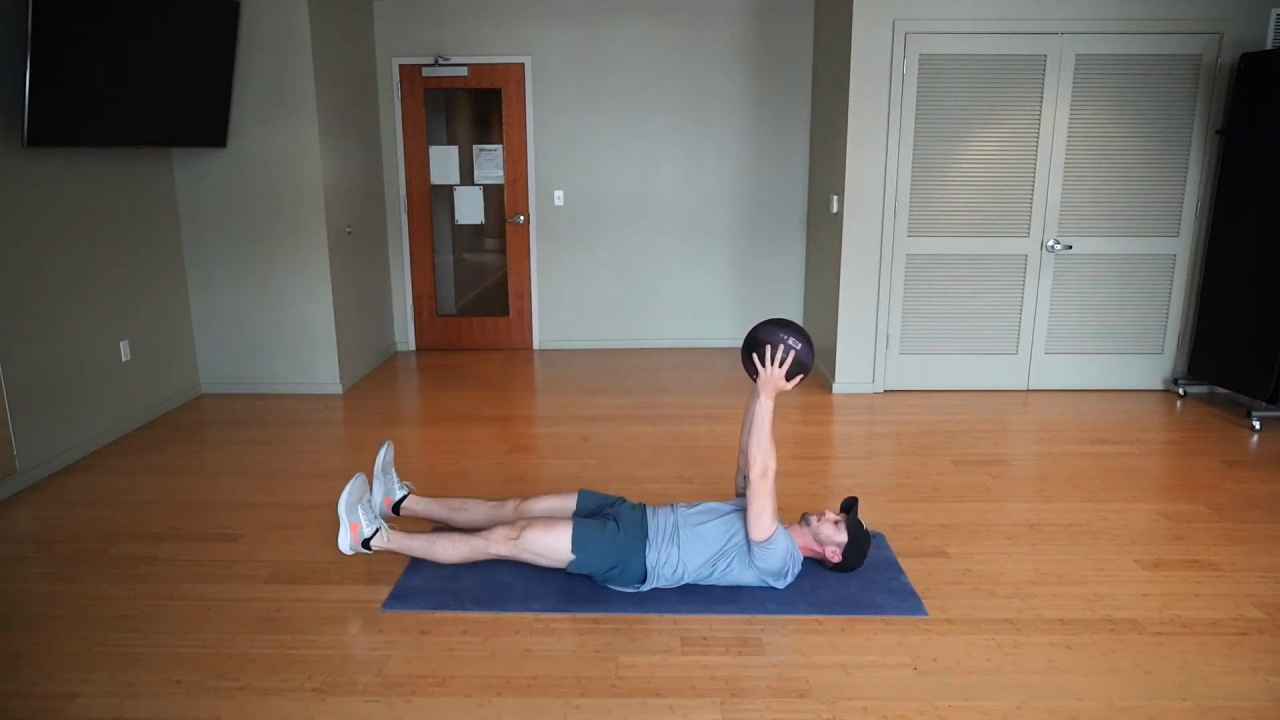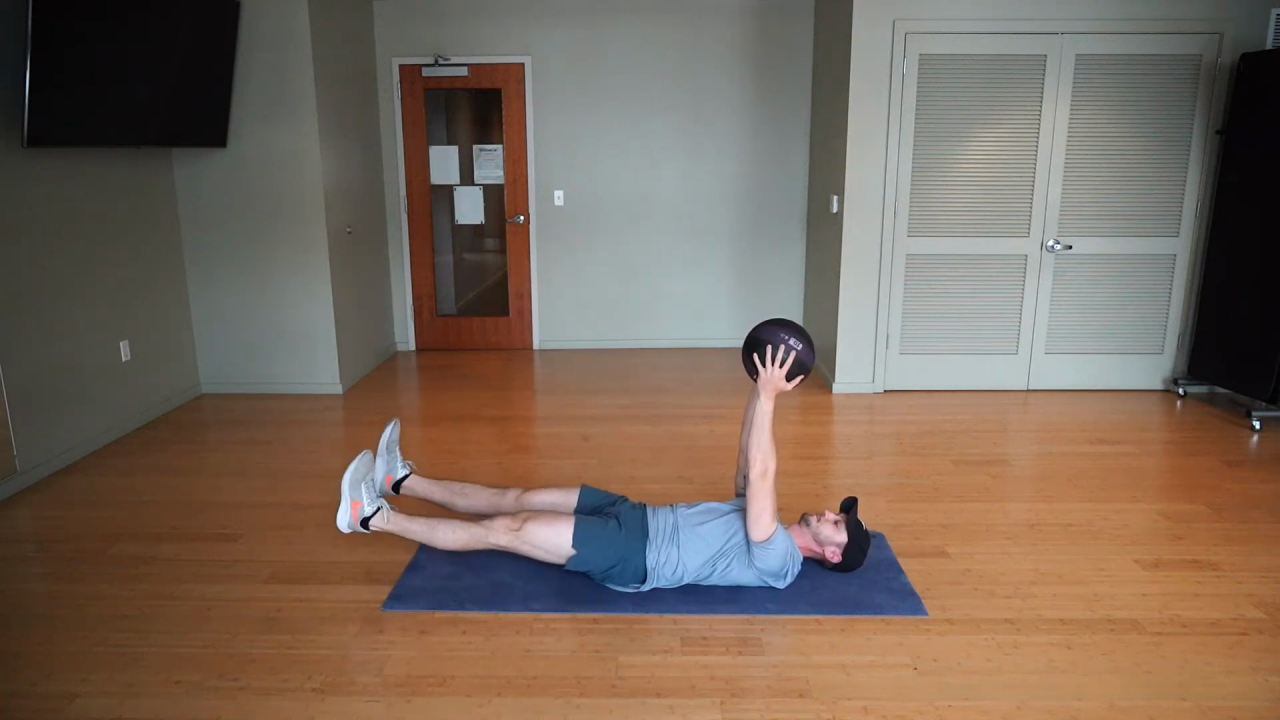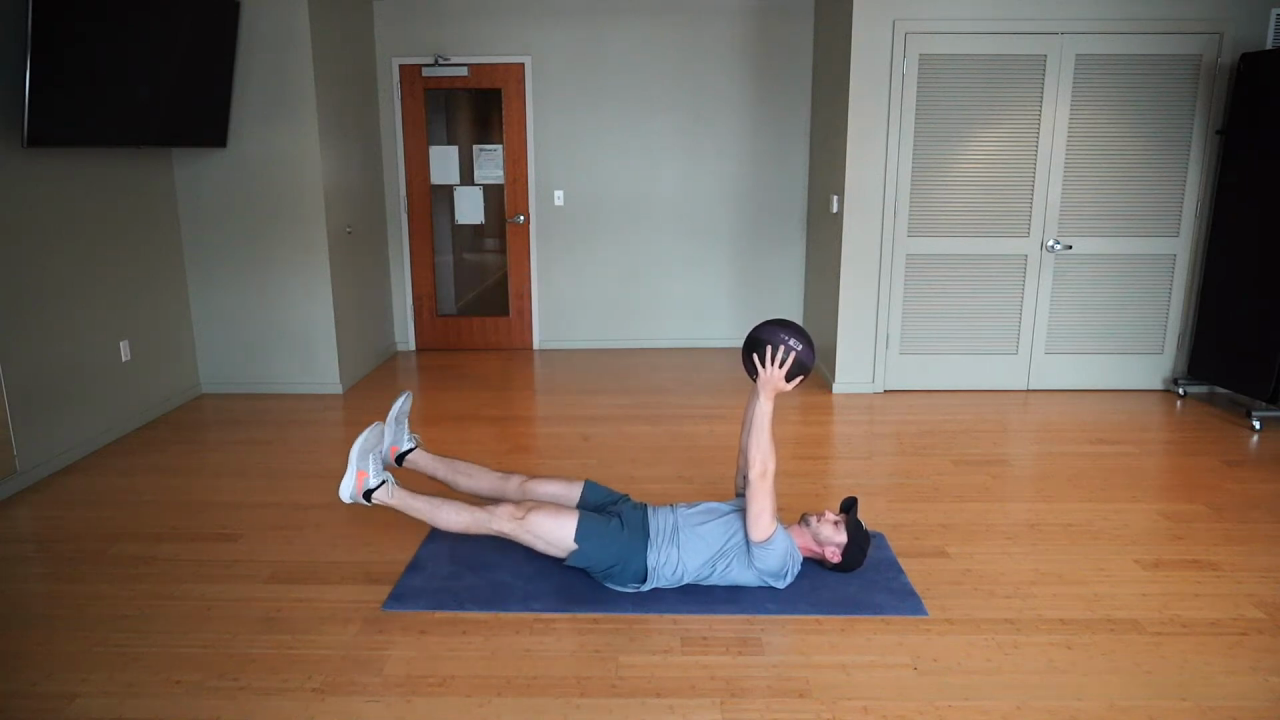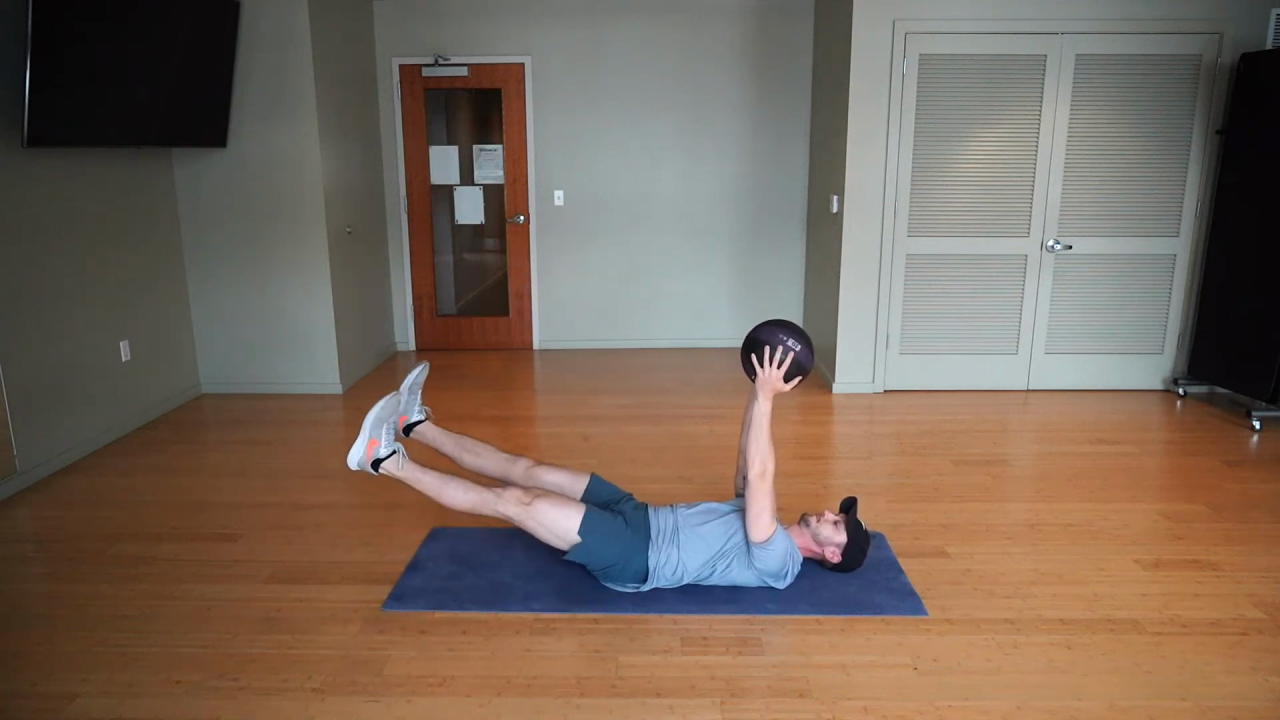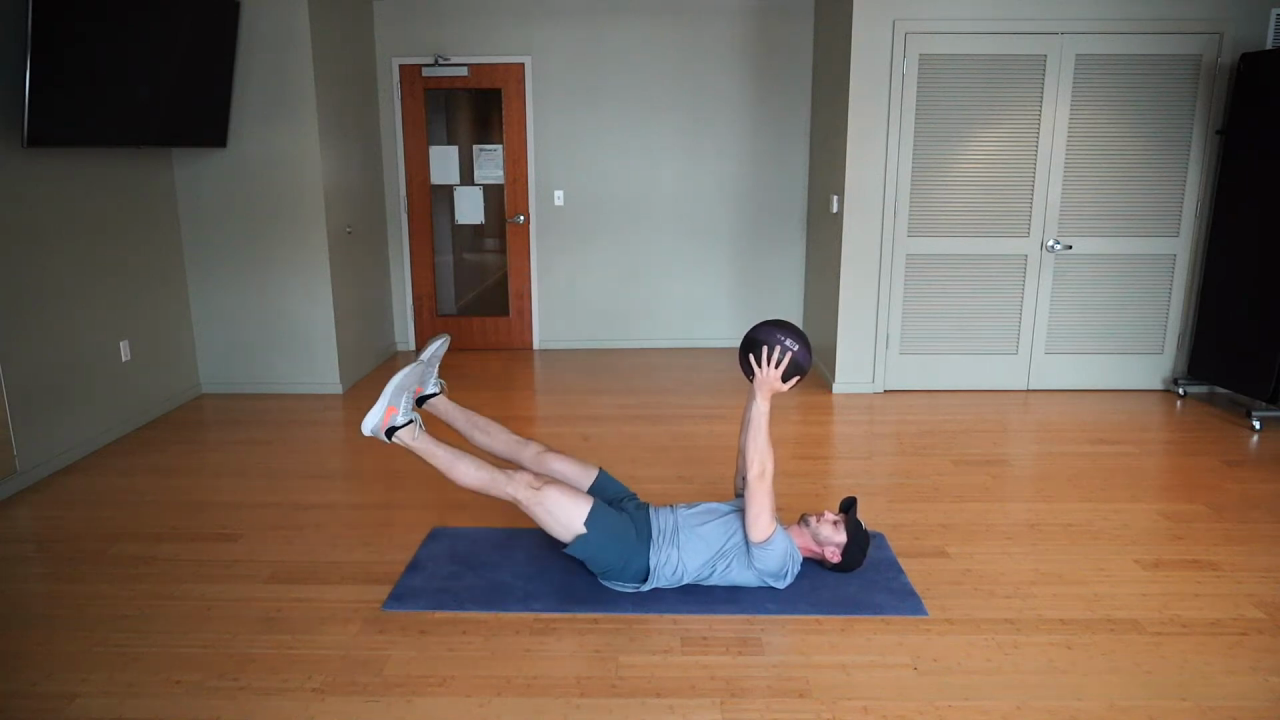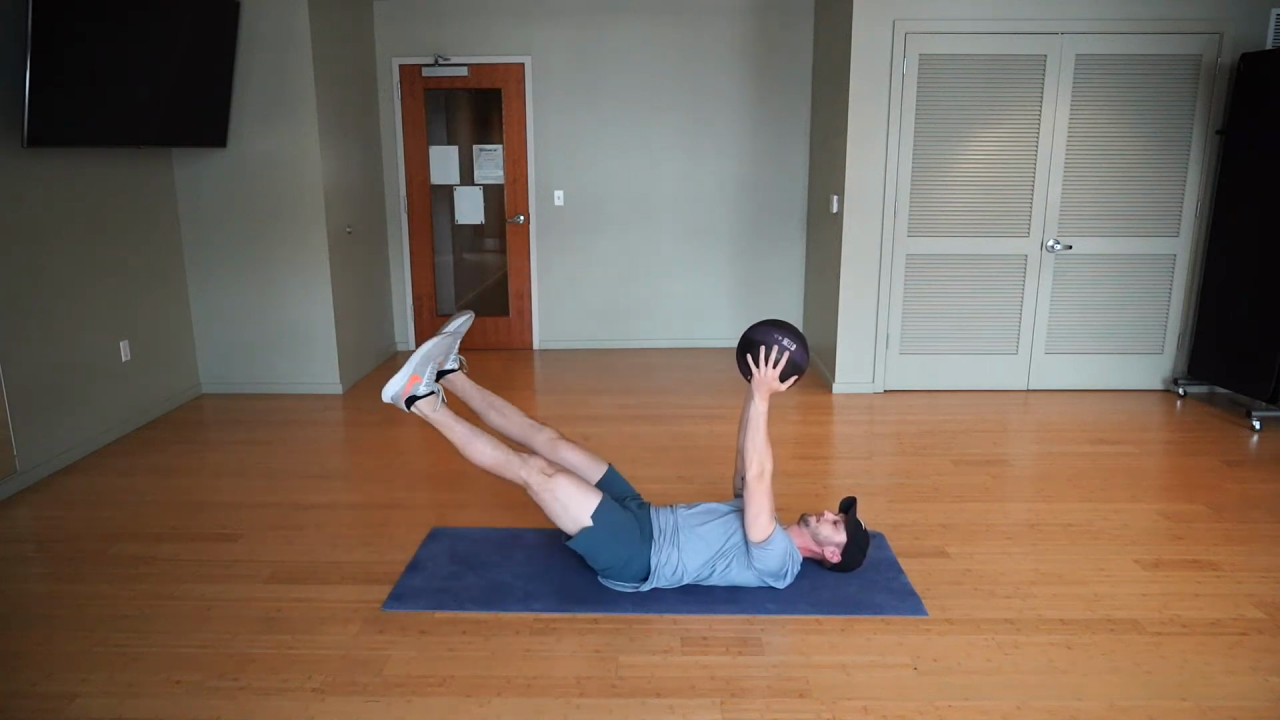
dt=0.1s
person 1, frame 1
left shoulder: (777, 560)
right shoulder: (766, 528)
left elbow: (761, 476)
right elbow: (748, 470)
left wrist: (768, 397)
right wrist: (759, 393)
left hip: (632, 556)
right hip: (636, 521)
left knee: (503, 537)
right knee: (515, 508)
left ankle: (376, 535)
right ankle: (400, 501)
person 1, frame 2
left shoulder: (777, 560)
right shoulder: (767, 528)
left elbow: (760, 476)
right elbow: (748, 470)
left wrist: (767, 398)
right wrist: (759, 394)
left hip: (632, 555)
right hip: (636, 519)
left knee: (505, 530)
right knee: (518, 500)
left ankle: (377, 517)
right ankle: (406, 481)
person 1, frame 3
left shoulder: (777, 561)
right shoulder: (766, 529)
left elbow: (762, 476)
right elbow: (747, 471)
left wrist: (767, 398)
right wrist: (759, 394)
left hip: (632, 555)
right hip: (636, 521)
left knee: (508, 514)
right knee: (520, 485)
left ankle: (378, 487)
right ankle: (407, 455)
person 1, frame 4
left shoulder: (777, 561)
right shoulder: (767, 529)
left elbow: (761, 477)
right elbow: (747, 470)
left wrist: (765, 398)
right wrist: (758, 395)
left hip: (633, 555)
right hip: (638, 520)
left knee: (516, 502)
right knee: (527, 471)
left ankle: (389, 459)
right ankle: (419, 425)
person 1, frame 5
left shoulder: (777, 563)
right shoulder: (767, 533)
left elbow: (759, 479)
right elbow: (745, 475)
left wrist: (764, 401)
right wrist: (756, 395)
left hip: (634, 557)
right hip: (640, 521)
left knee: (523, 484)
right knee: (536, 456)
left ankle: (401, 428)
right ankle: (431, 398)
person 1, frame 6
left shoulder: (777, 562)
right shoulder: (769, 532)
left elbow: (757, 477)
right elbow: (746, 473)
left wrist: (762, 399)
right wrist: (755, 393)
left hip: (635, 554)
right hip: (643, 518)
left knee: (535, 471)
right knee: (550, 443)
left ankle: (423, 403)
right ankle: (451, 377)
